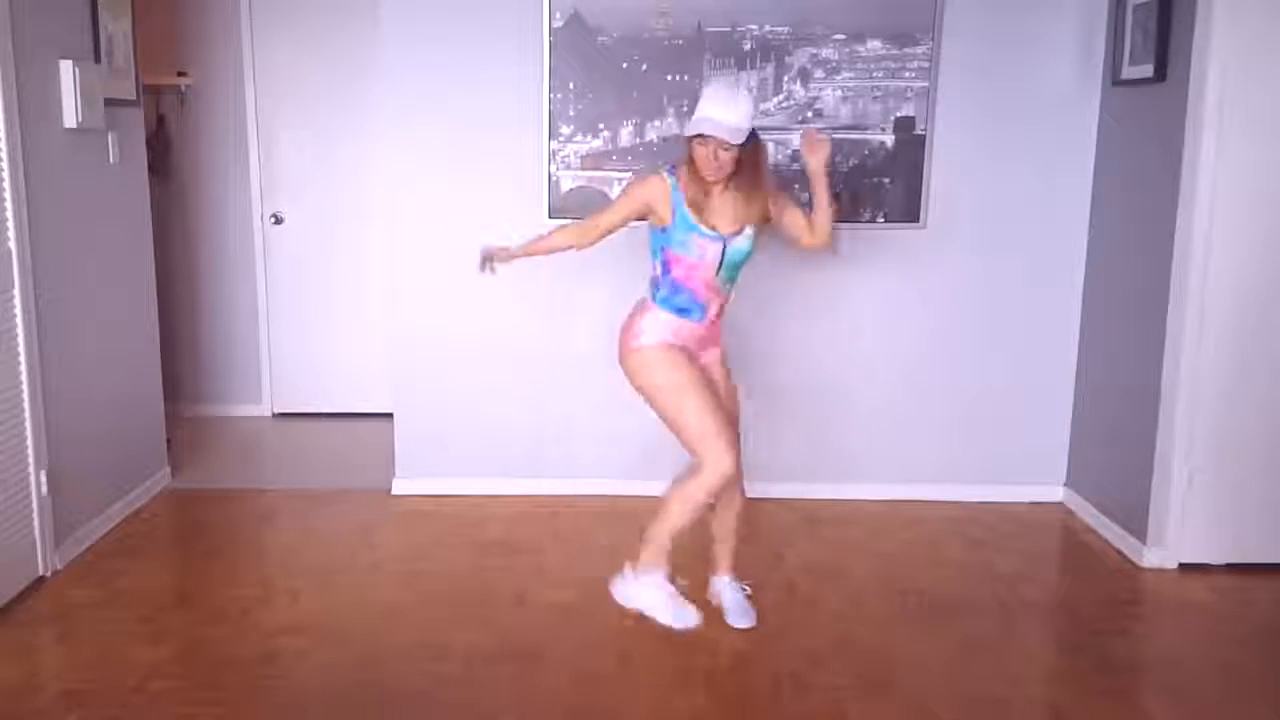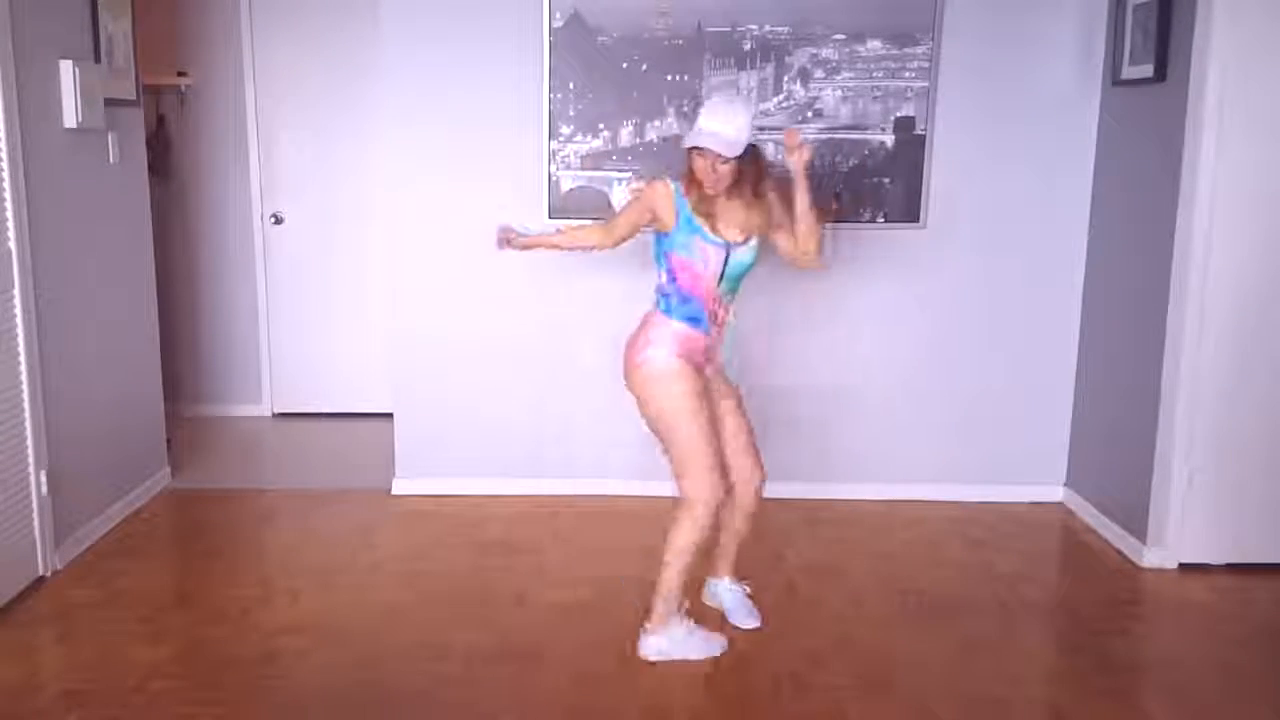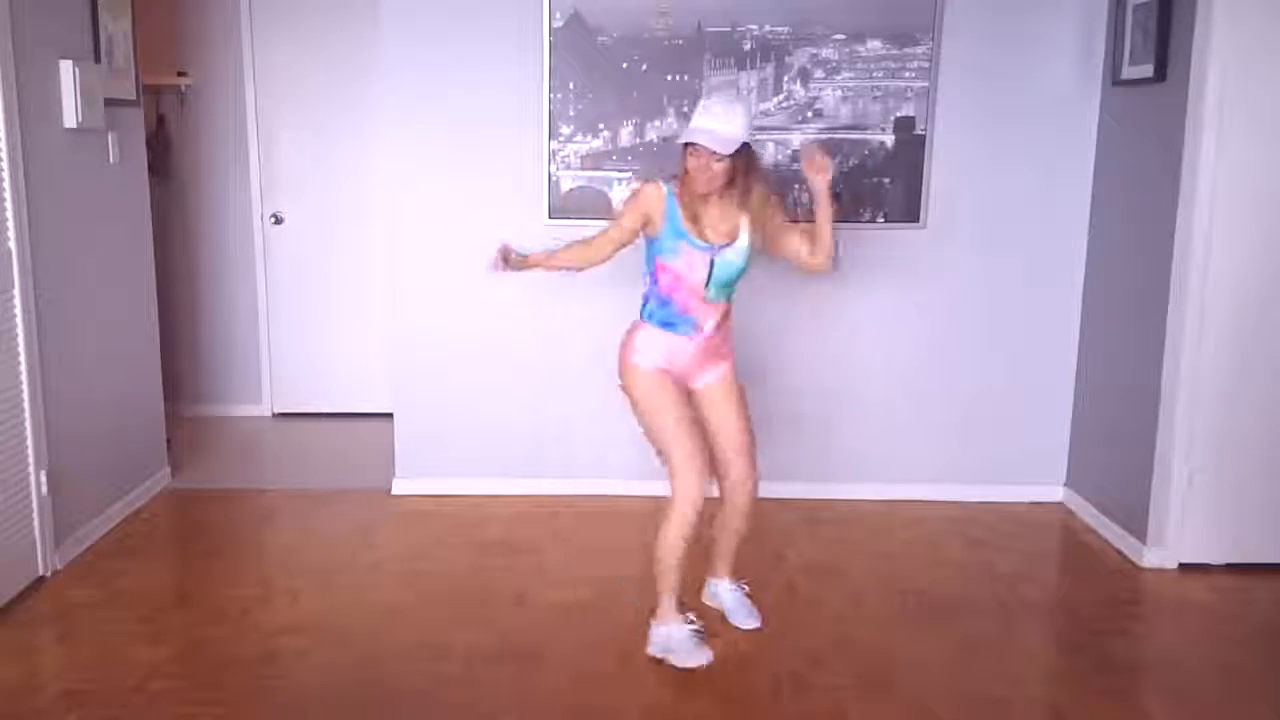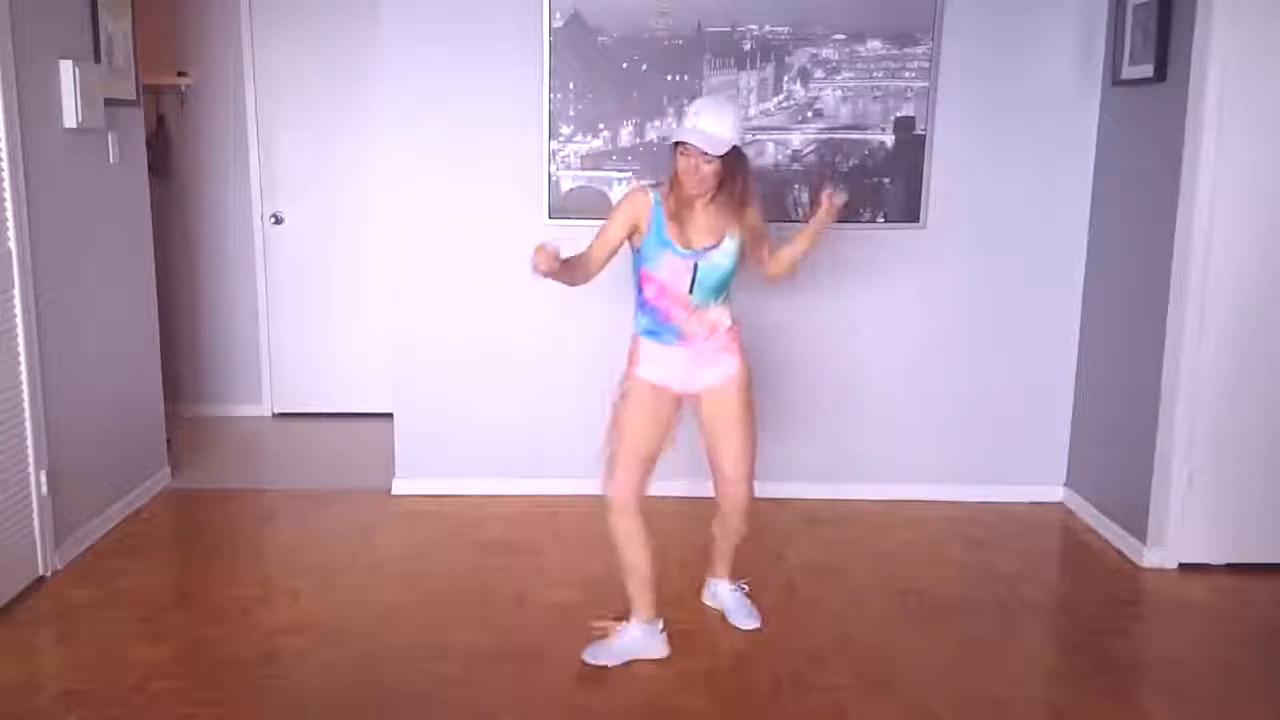
dt=0.1s
person 1, frame 1
left shoulder: (757, 196)
right shoulder: (660, 188)
left elbow: (818, 239)
right elbow: (590, 231)
left wrist: (818, 173)
right wrist: (515, 251)
left hip: (705, 344)
right hip: (653, 339)
left knee: (730, 472)
right knee: (718, 464)
left ankle: (723, 578)
right ankle: (642, 574)
person 1, frame 2
left shoulder: (762, 206)
right shoulder: (664, 196)
left elbow: (806, 253)
right elbow: (605, 236)
left wrist: (799, 176)
right wrist: (530, 240)
left hip: (702, 359)
right hip: (660, 354)
left knee: (748, 481)
right knee: (704, 493)
left ankle: (722, 581)
right ankle: (662, 625)
person 1, frame 3
left shoulder: (755, 210)
right shoulder: (656, 199)
left elbow: (819, 261)
right elbow: (597, 251)
left wrist: (821, 194)
right wrist: (526, 260)
left hip: (710, 361)
right hip: (651, 359)
left knee: (743, 484)
right knee: (692, 484)
left ankle: (721, 581)
right ankle: (668, 622)
person 1, frame 4
left shoulder: (739, 214)
right shoulder: (642, 204)
left elbow: (770, 269)
right elbow: (586, 268)
left wrist: (817, 223)
right wrist: (555, 266)
left hip: (718, 365)
right hip: (651, 367)
left knee: (736, 496)
right knee: (621, 491)
left ankle: (720, 583)
right ankle: (641, 626)
